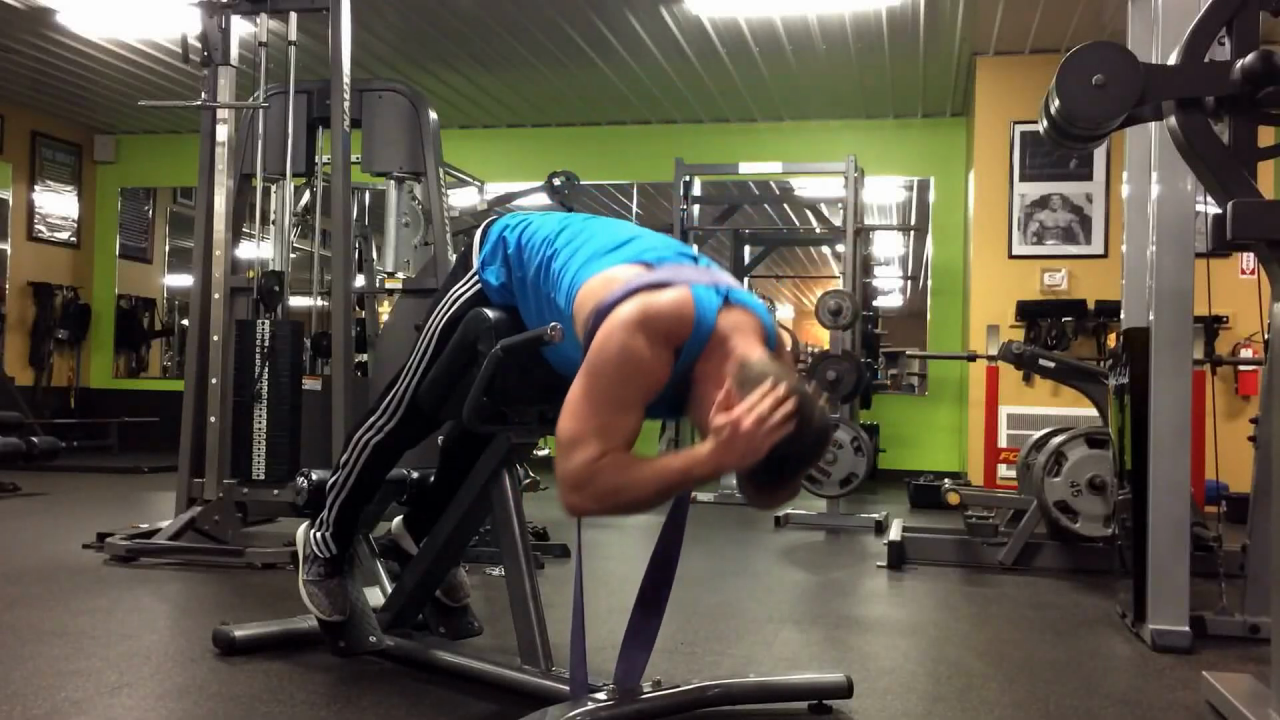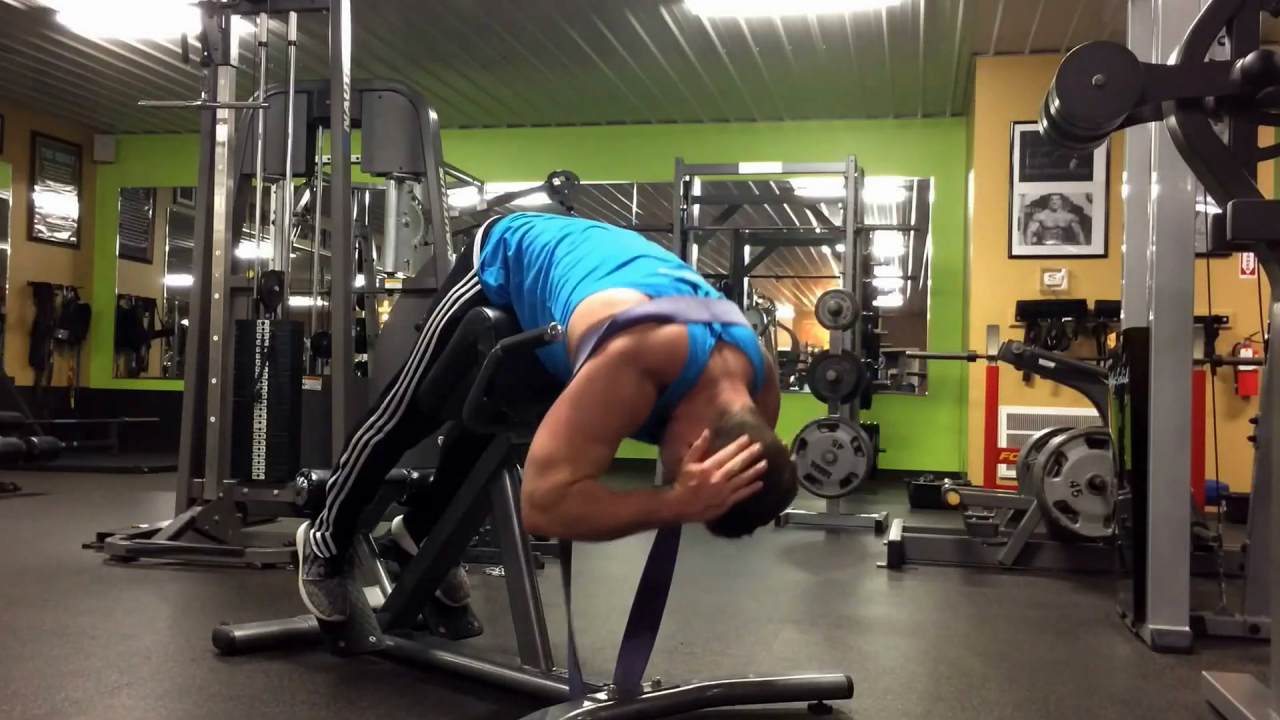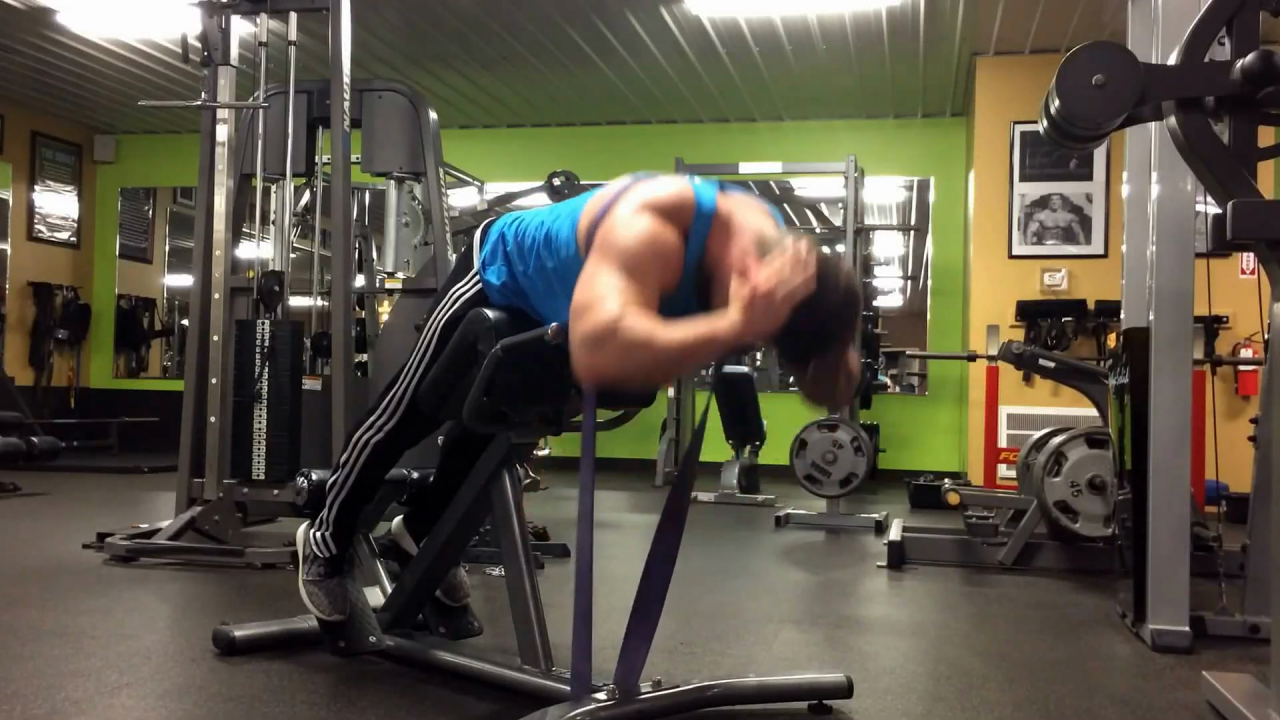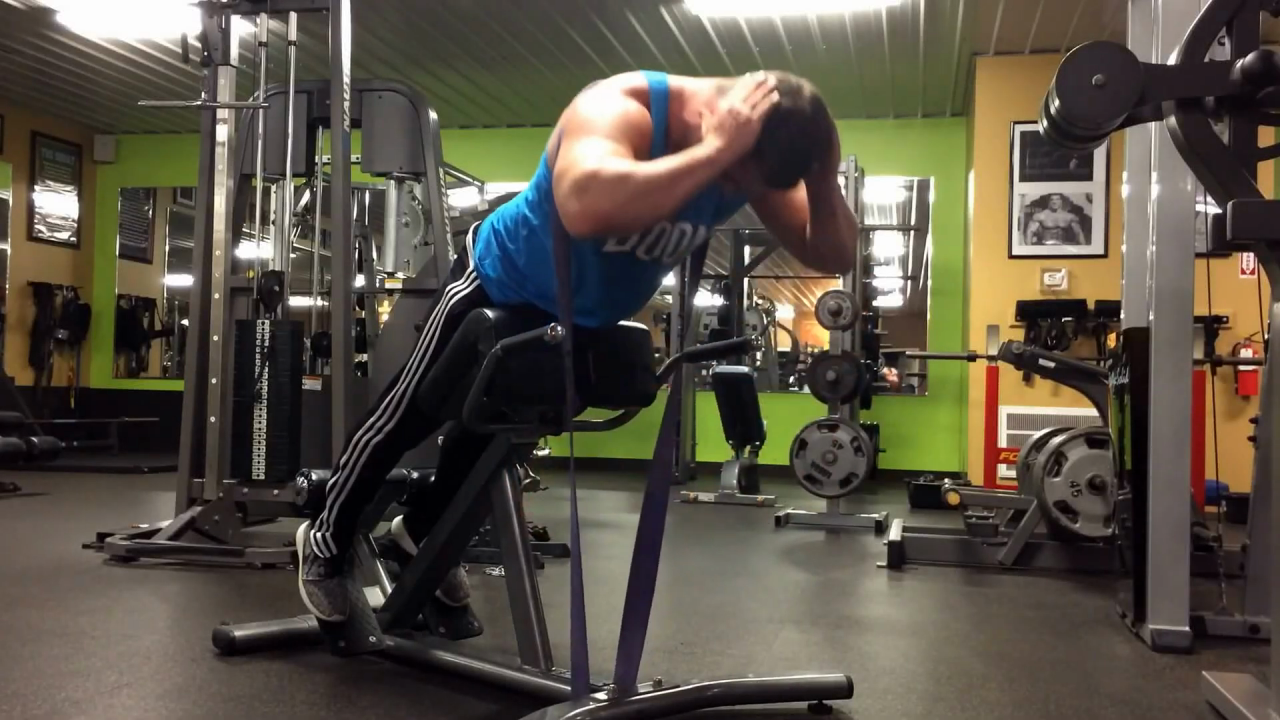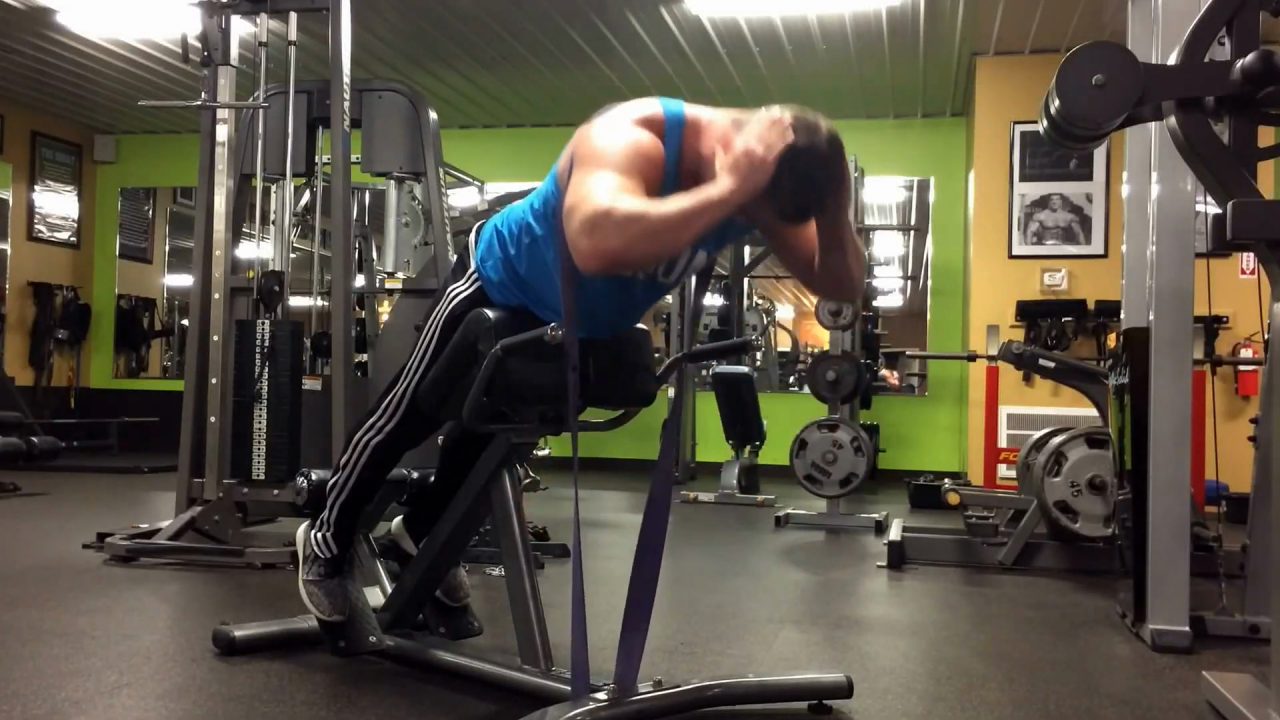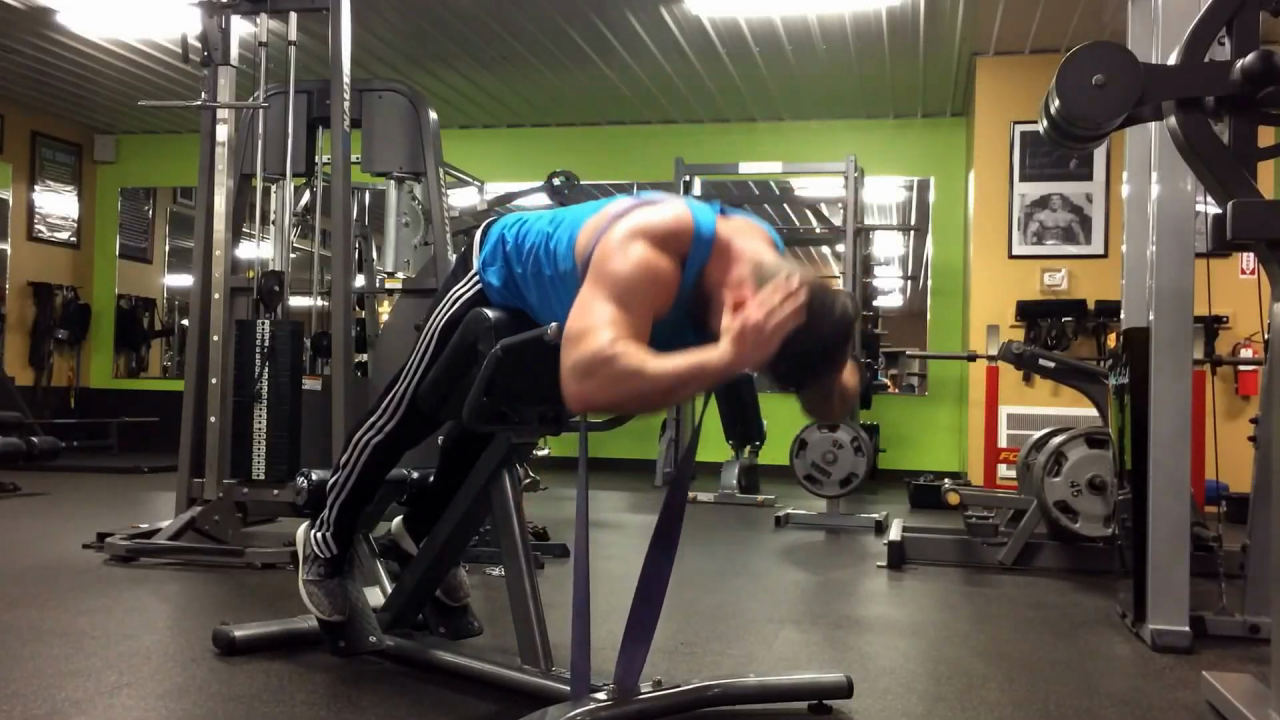
dt=0.3s
person 1, frame 1
left shoulder: (764, 349)
right shoulder: (645, 327)
left elbow: (765, 485)
right elbow: (581, 484)
right wrist: (717, 455)
left hip: (564, 284)
right hip: (507, 267)
right knee: (407, 419)
left ankle: (422, 530)
right ankle: (326, 545)
person 1, frame 2
left shoulder: (753, 381)
right shoulder: (637, 355)
right elbow: (543, 502)
right wrist: (684, 500)
right hip: (506, 268)
right knee: (406, 419)
left ankle: (423, 532)
right ankle: (325, 545)
person 1, frame 3
left shoulder: (781, 261)
right shoulder: (651, 226)
left elbow: (833, 392)
right elbow: (598, 355)
left wrist: (834, 355)
right wrist: (737, 323)
left hip: (555, 318)
right hip: (505, 277)
right knee: (409, 417)
left ankle: (423, 530)
right ankle: (326, 543)
person 1, frame 4
left shoulder: (749, 160)
right shoulder: (619, 109)
left elbow: (834, 258)
right elbow: (587, 206)
left wrist: (823, 181)
right wrist: (713, 151)
right hip: (501, 284)
right knee: (406, 421)
left ankle: (424, 533)
right ankle: (326, 544)
person 1, frame 5
left shoulder: (757, 179)
right shoulder: (630, 136)
left elbow: (842, 286)
right elbow: (597, 243)
left wrist: (833, 211)
right wrist: (728, 189)
right hip: (502, 284)
right knee: (406, 420)
left ankle: (423, 531)
right ankle: (326, 543)
person 1, frame 6
left shoulder: (780, 277)
right shoulder: (650, 252)
left elbow: (838, 389)
right elbow: (587, 379)
left wrist: (837, 388)
right wrist: (723, 357)
left hip: (556, 310)
right hip: (504, 272)
right knee: (410, 415)
left ankle: (423, 530)
right ankle: (326, 544)
